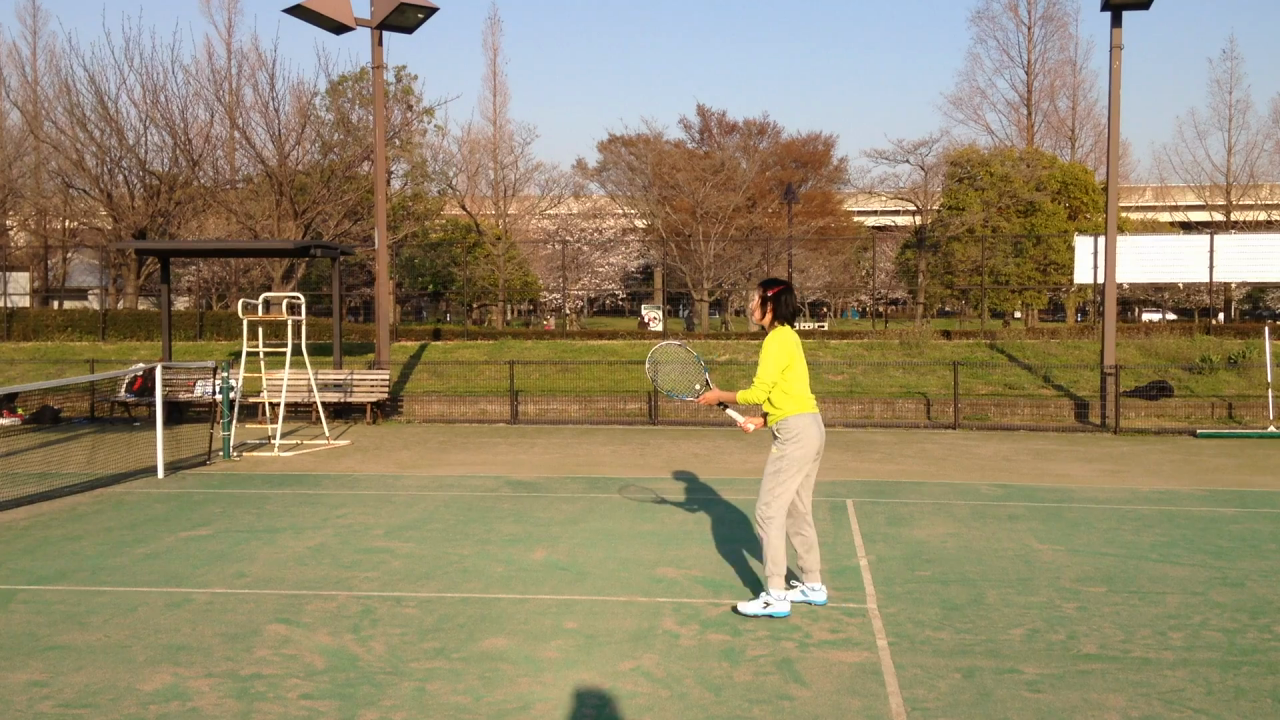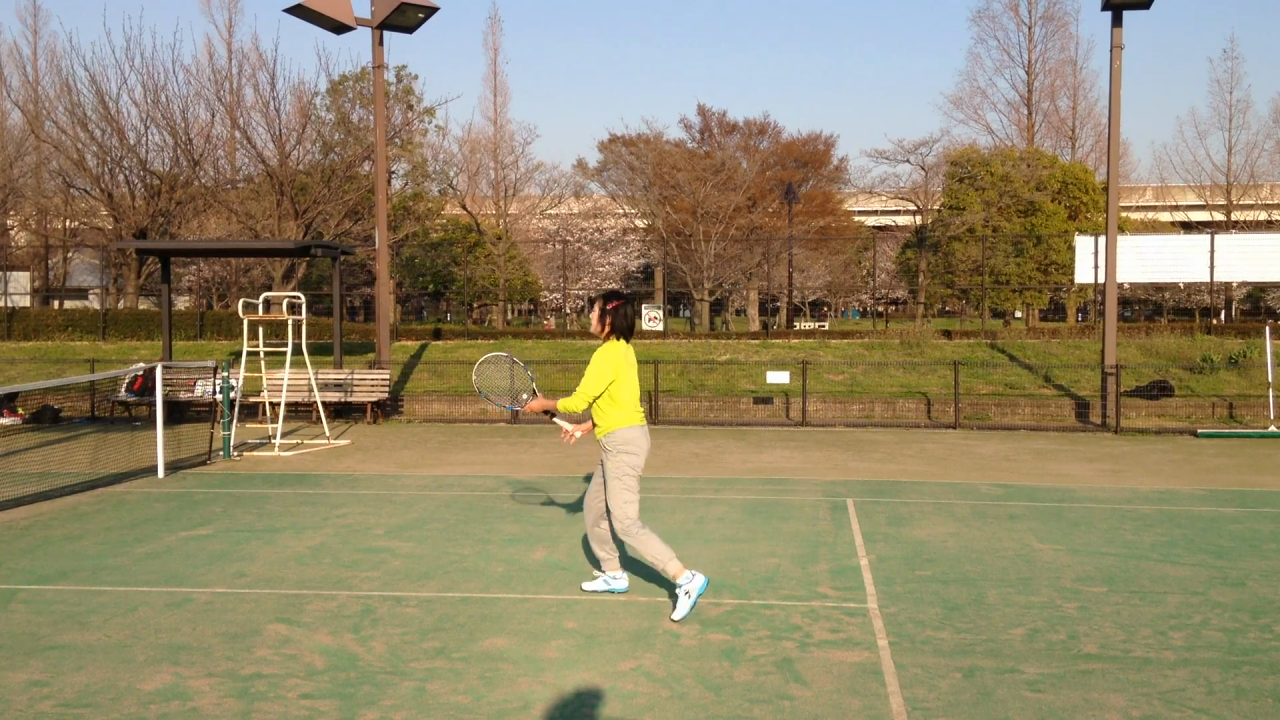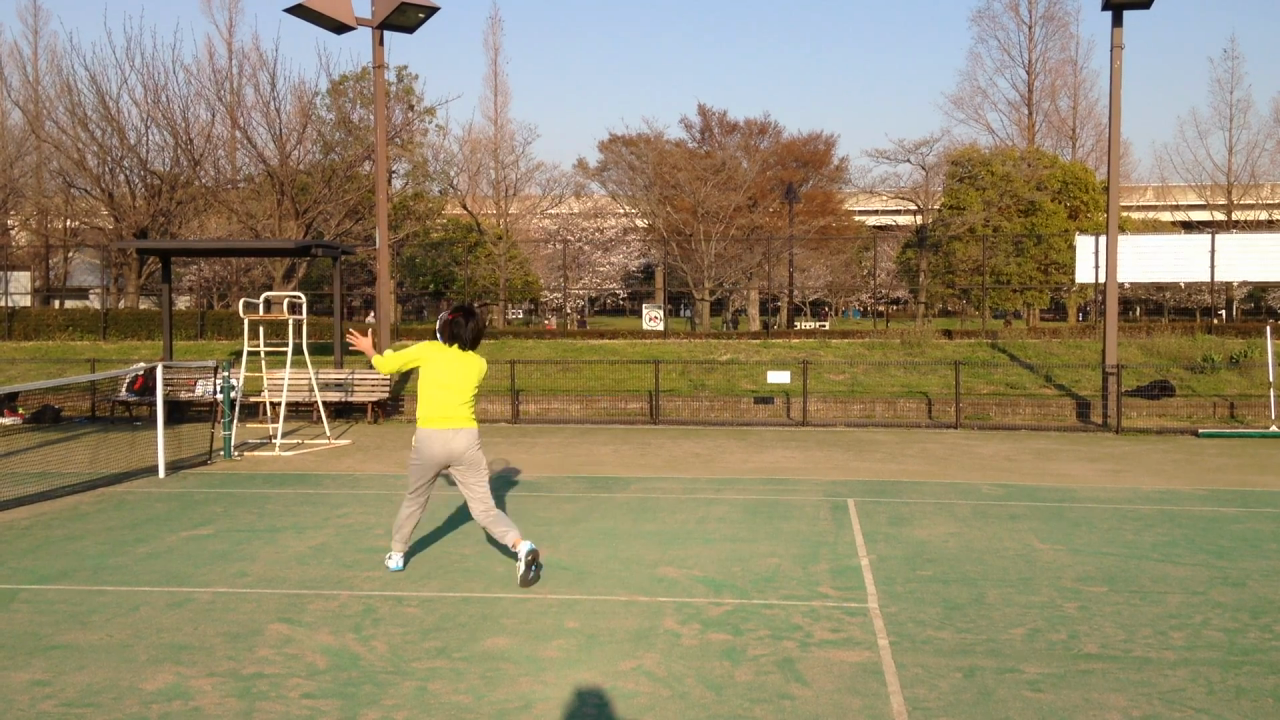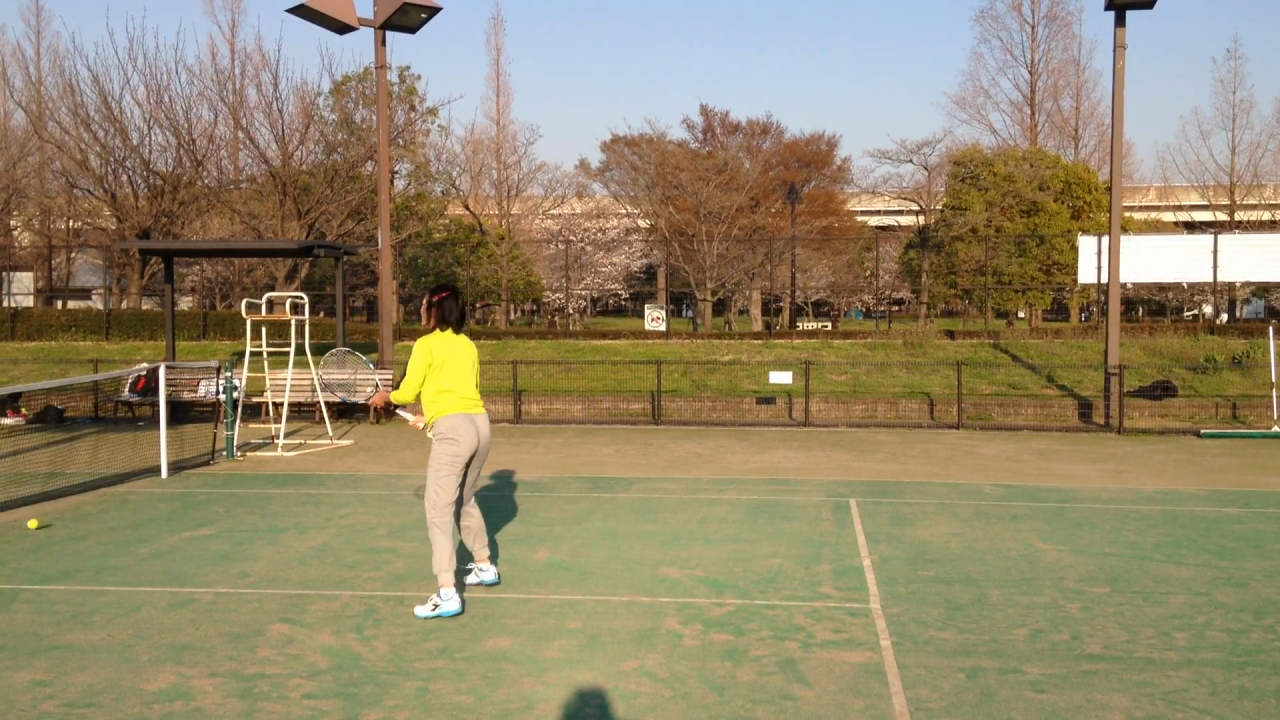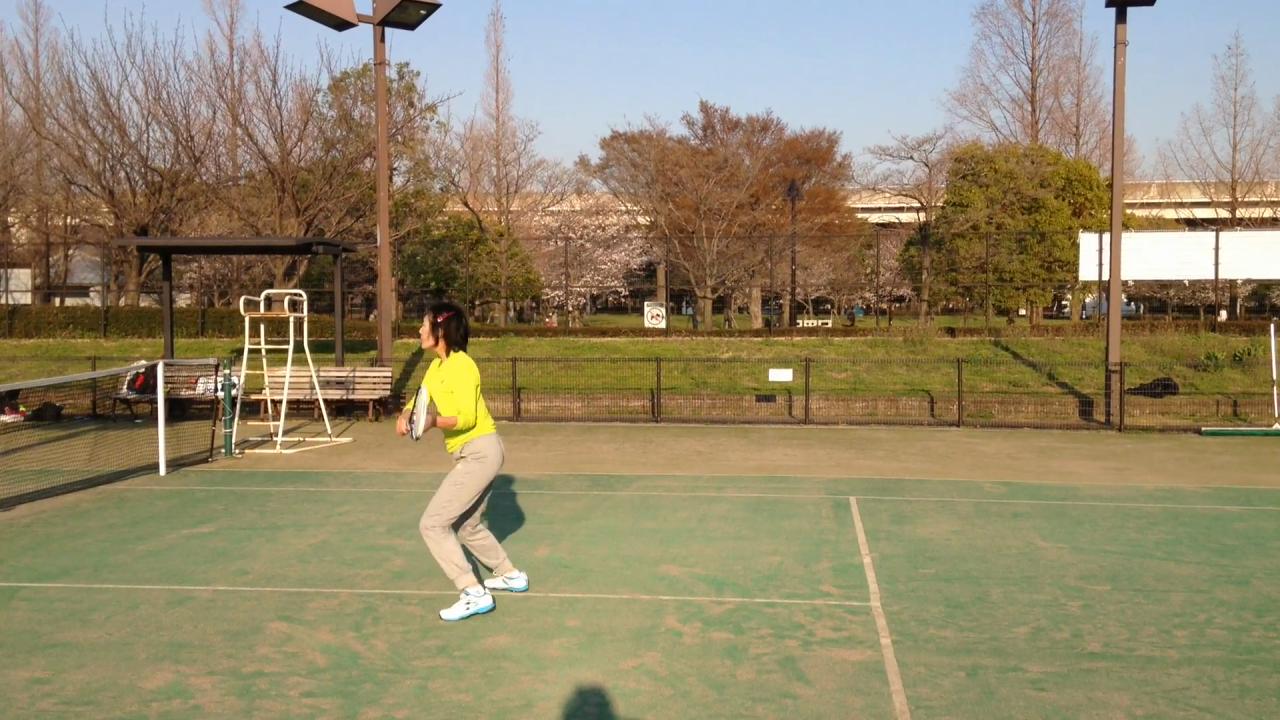
dt=1s
person 1, frame 1
left shoulder: (777, 340)
right shoulder: (786, 338)
left elbow: (758, 392)
left wrist: (719, 396)
right wrist: (761, 420)
left hip: (795, 434)
right hip: (806, 429)
left knee: (768, 514)
right knee: (797, 512)
left ankle: (775, 596)
right ankle: (813, 584)
person 1, frame 2
left shoulder: (608, 354)
right shoulder: (622, 351)
left elbow: (579, 401)
left wrist: (544, 405)
right wrist: (585, 427)
left hip: (624, 446)
right hip: (624, 442)
left knee: (627, 526)
right knee: (593, 509)
left ankle: (687, 579)
right ankle: (613, 573)
person 1, frame 3
left shoulder: (428, 350)
right shoulder: (478, 365)
left elbow: (385, 367)
left wrist: (368, 349)
left hip: (429, 438)
right hip: (465, 439)
left knee: (415, 497)
right knee: (485, 510)
left ankle: (397, 553)
right ankle: (523, 548)
person 1, frame 4
left shoulder: (425, 345)
right shoulder: (467, 345)
left elbow: (406, 393)
left wrist: (382, 397)
right wrist: (431, 415)
left hip: (452, 432)
right hip: (478, 425)
left knee: (437, 516)
right knee: (464, 500)
left ankle: (447, 593)
right ankle: (484, 564)
person 1, frame 5
left shoulder: (464, 367)
right shoulder: (435, 366)
left elbow: (468, 420)
left wrist: (435, 421)
right wrist: (405, 417)
left hip: (479, 454)
right hip: (468, 455)
left knee: (432, 524)
right knee: (466, 525)
left ankle: (473, 593)
right ankle: (510, 574)
